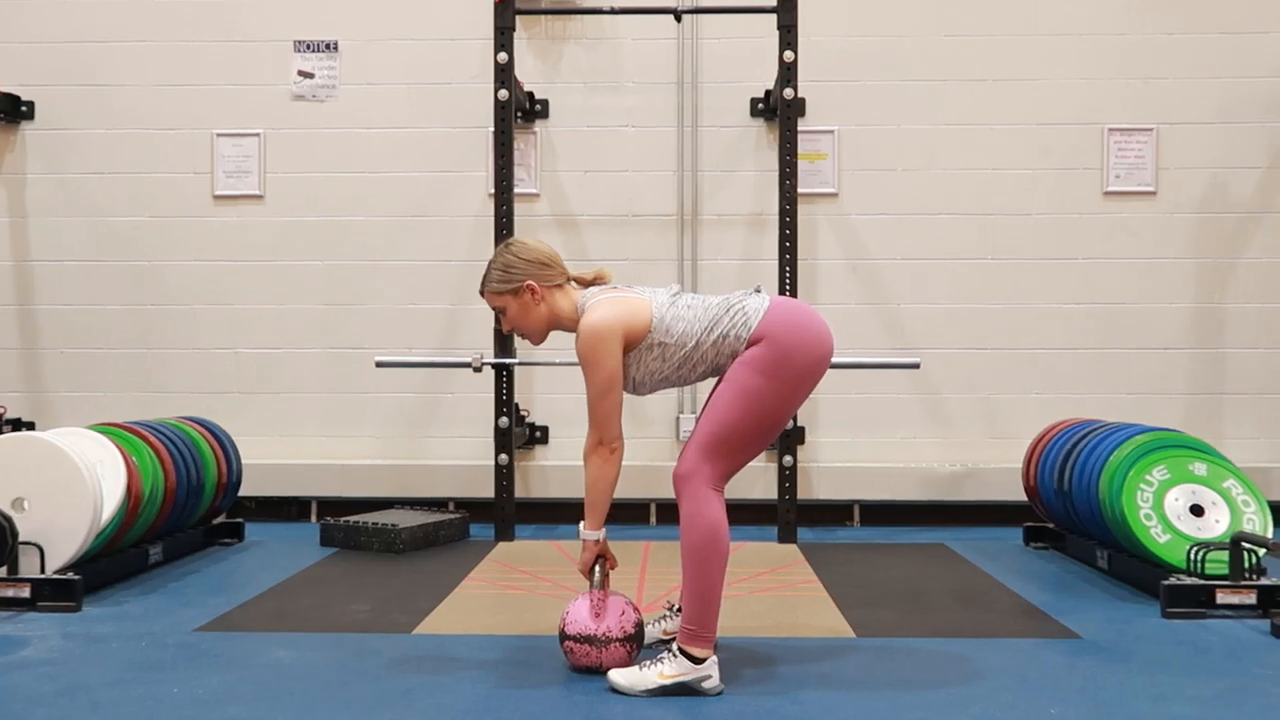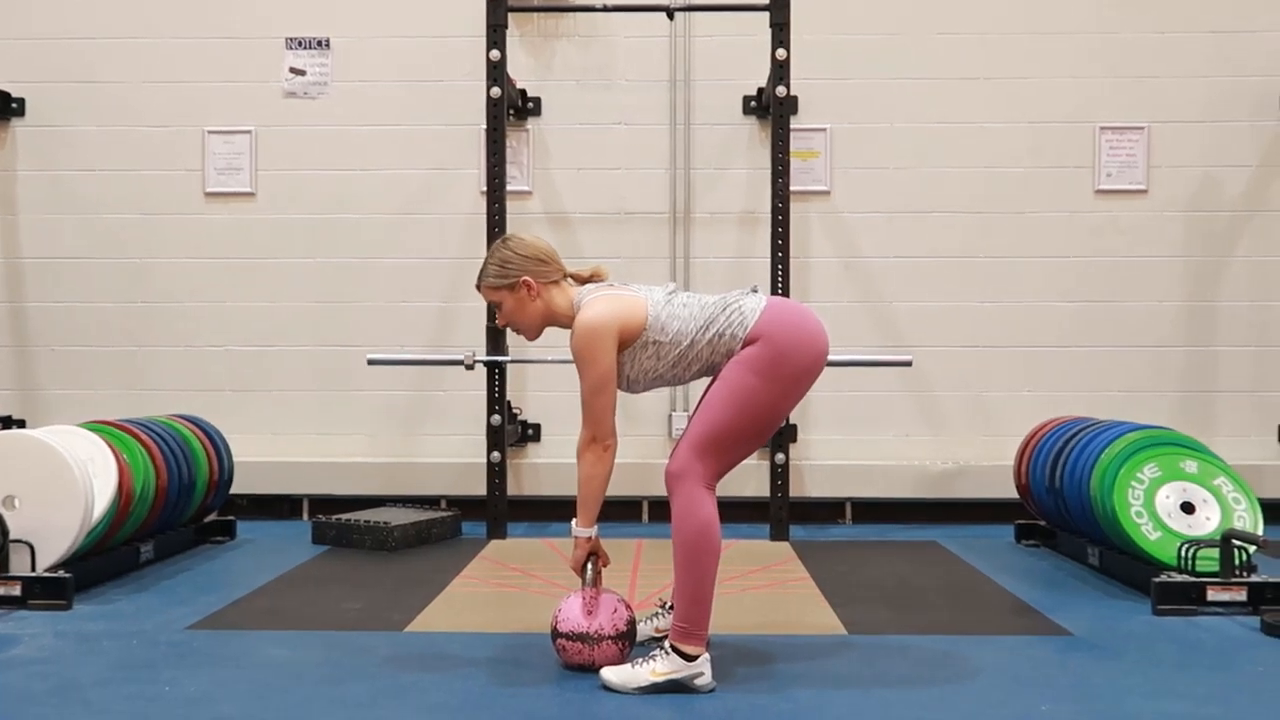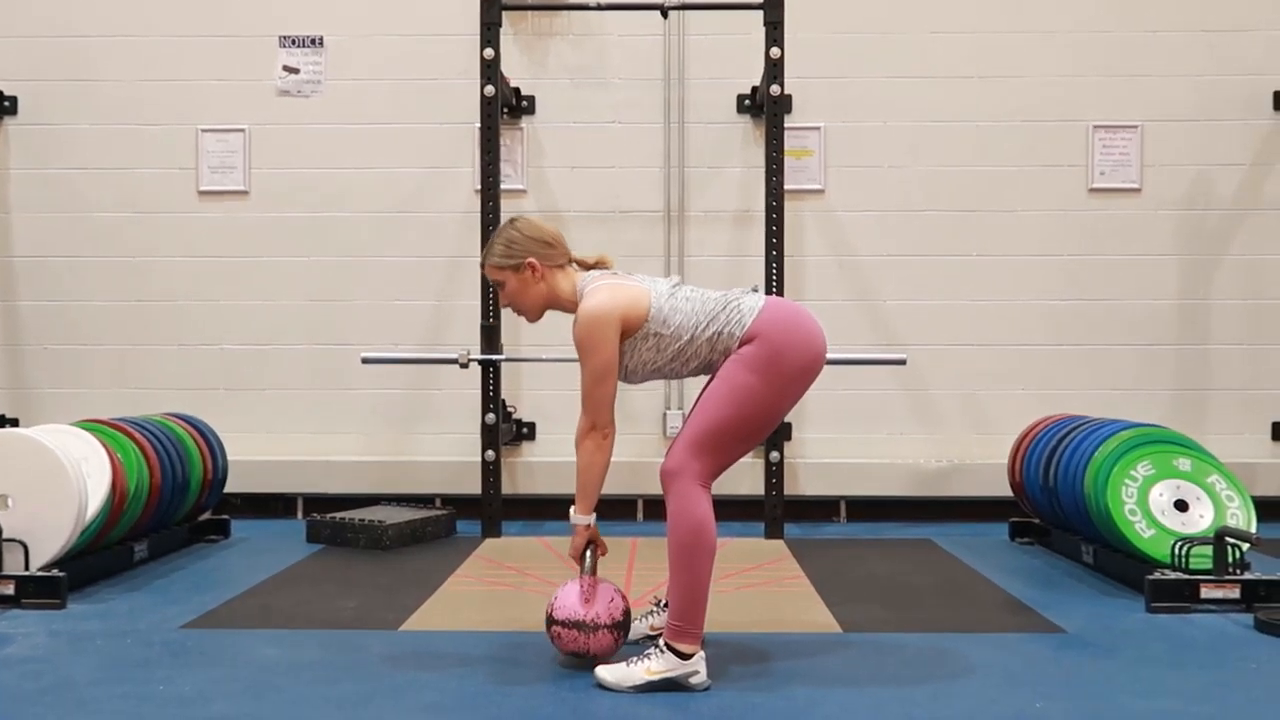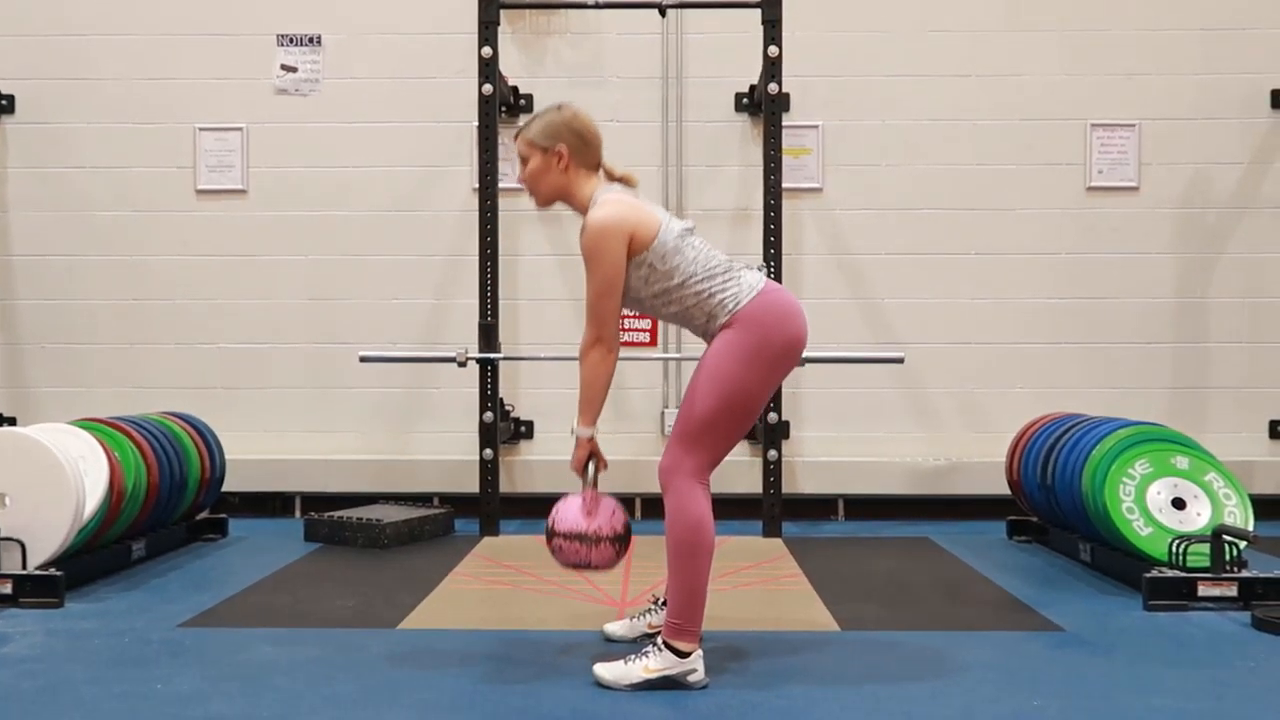
dt=0.3s
person 1, frame 1
left shoulder: (597, 324)
right shoulder: (599, 306)
left elbow: (606, 445)
right elbow: (602, 441)
left wrist: (592, 534)
right wrist: (595, 530)
left hip: (786, 341)
right hip: (784, 334)
left knee: (697, 478)
right knee: (699, 475)
left ankle: (695, 658)
right ankle: (691, 613)
person 1, frame 2
left shoulder: (592, 322)
right shoulder: (595, 304)
left elbow: (599, 443)
right elbow: (596, 438)
left wrist: (583, 531)
right wrist: (587, 527)
left hip: (782, 341)
right hip: (778, 336)
left knee: (689, 477)
right knee: (688, 474)
left ankle: (686, 656)
right ankle: (684, 608)
person 1, frame 3
left shoulder: (595, 310)
right shoulder: (598, 291)
left elbow: (597, 430)
right elbow: (594, 427)
left wrist: (582, 519)
right wrist: (585, 515)
left hip: (780, 342)
right hip: (777, 337)
left knee: (684, 475)
right knee: (685, 472)
left ankle: (682, 653)
right ankle: (678, 610)
person 1, frame 4
left shoulder: (604, 218)
right shoulder: (613, 204)
left elbow: (600, 340)
right elbow: (603, 334)
left wrist: (584, 432)
right wrist: (589, 429)
left hip: (756, 324)
right hip: (756, 318)
left knee: (683, 474)
right knee: (682, 471)
left ankle: (681, 651)
right ankle: (676, 608)
